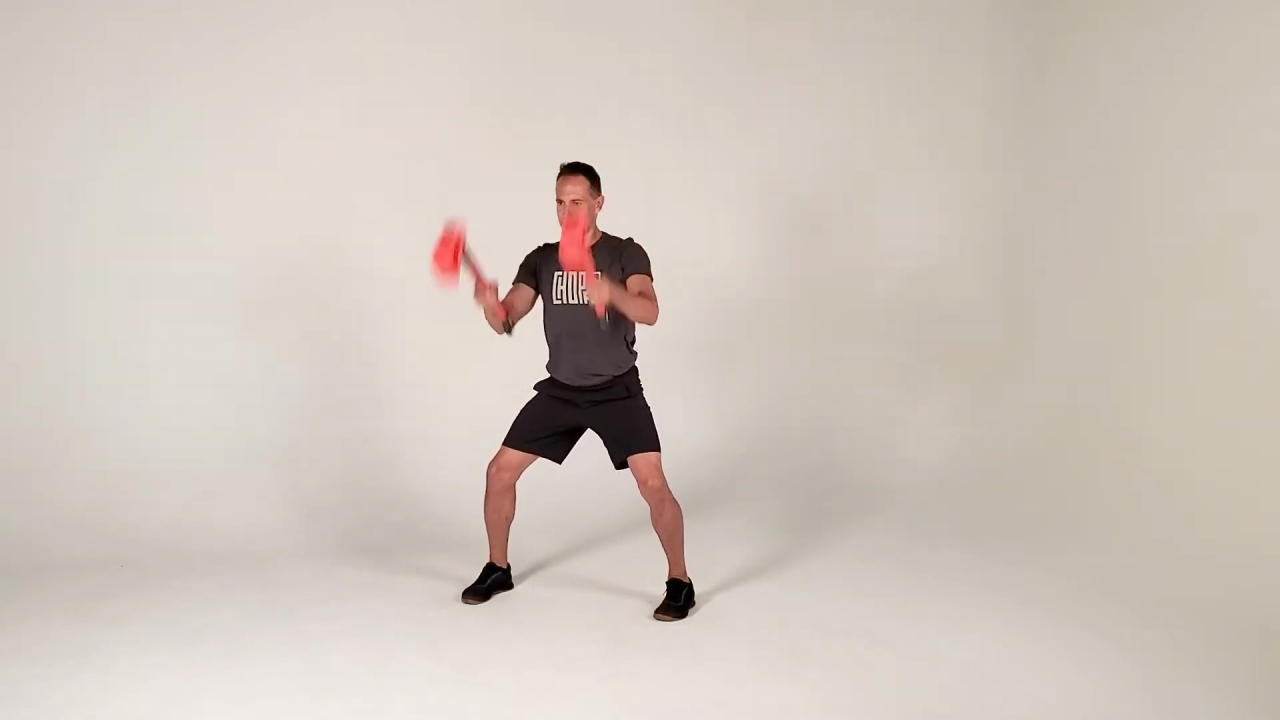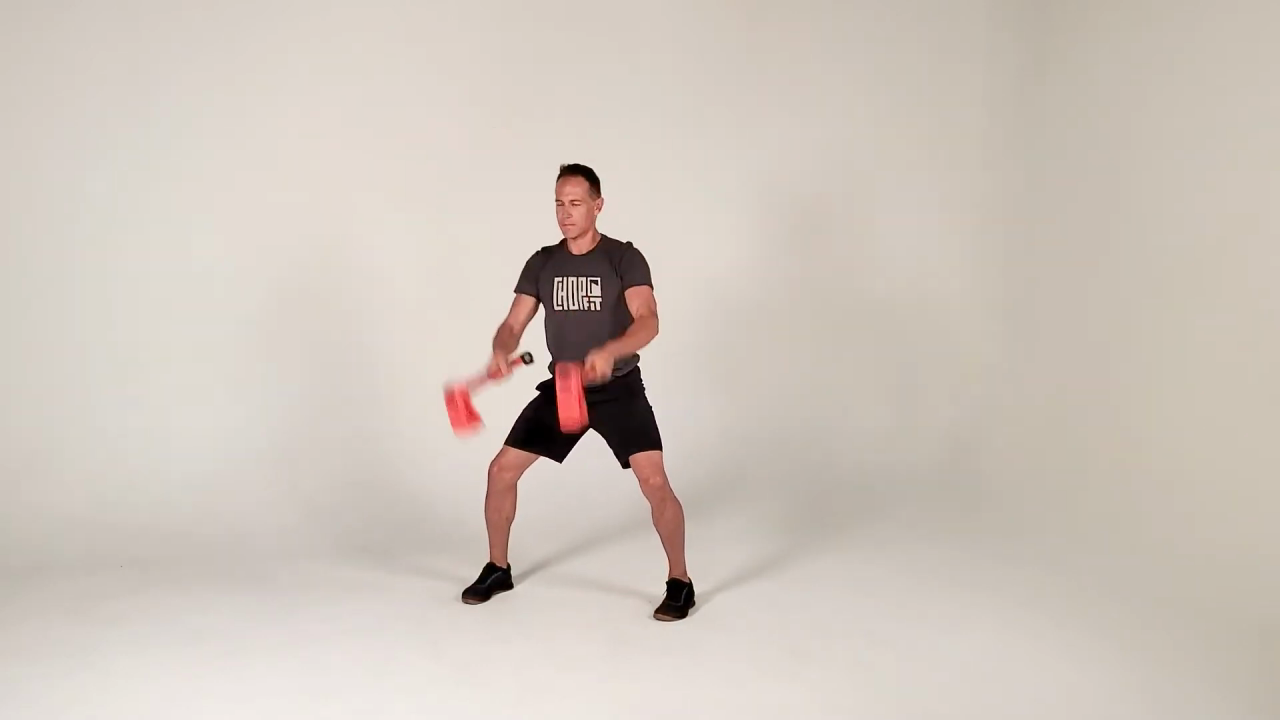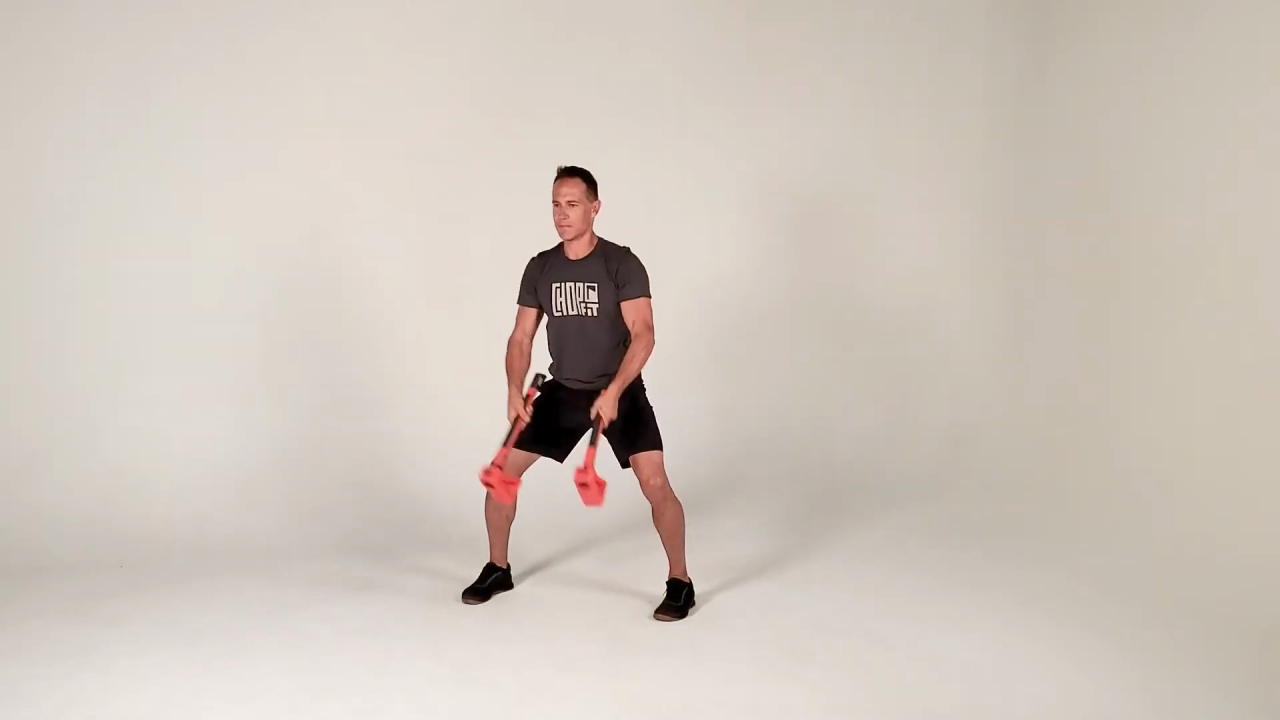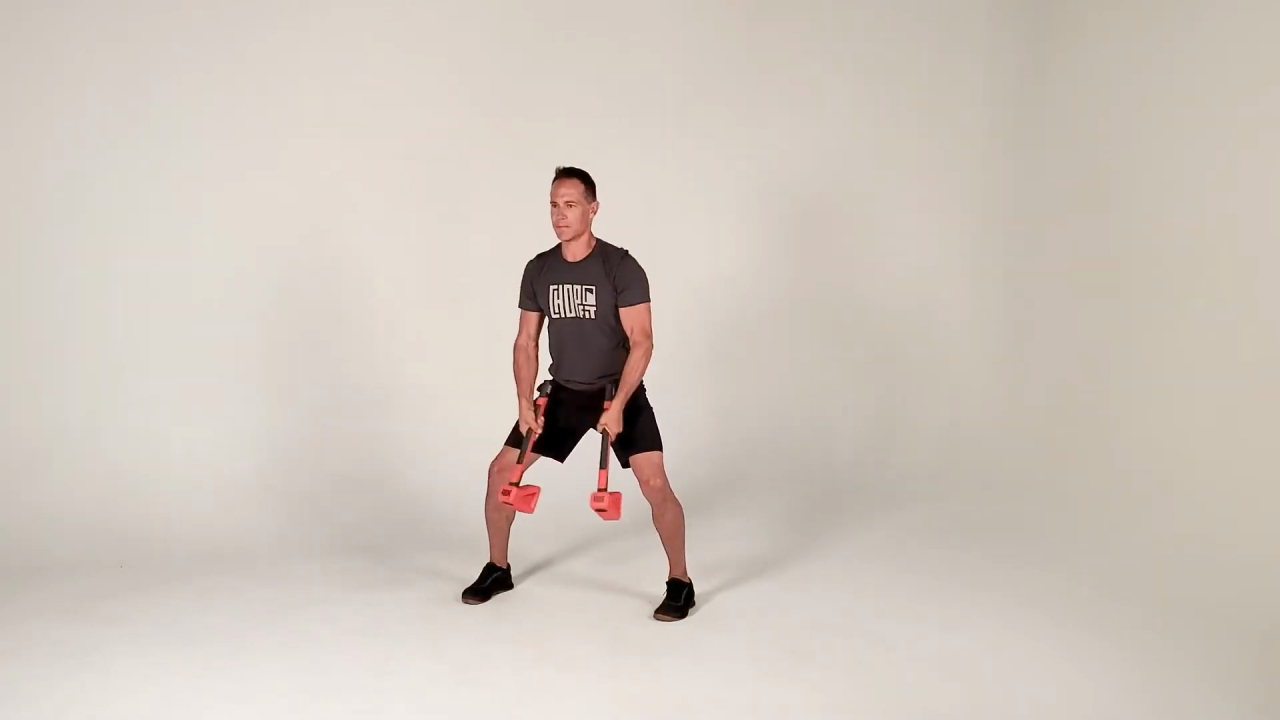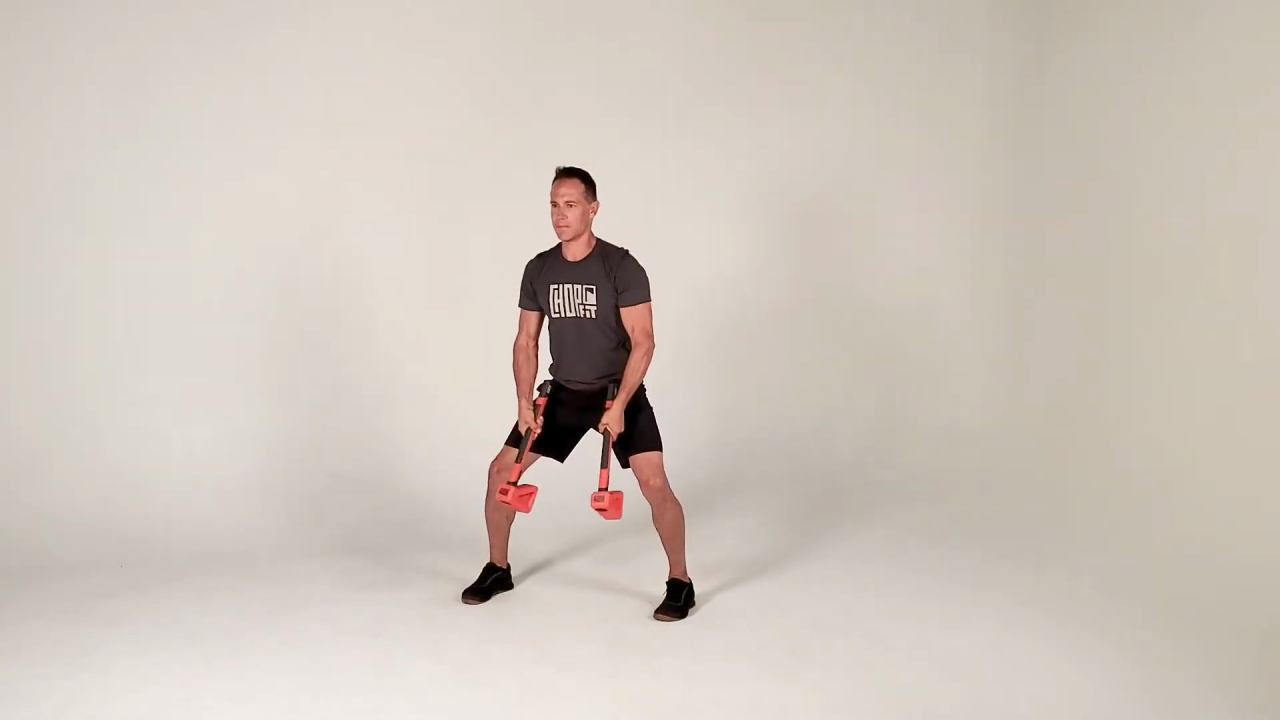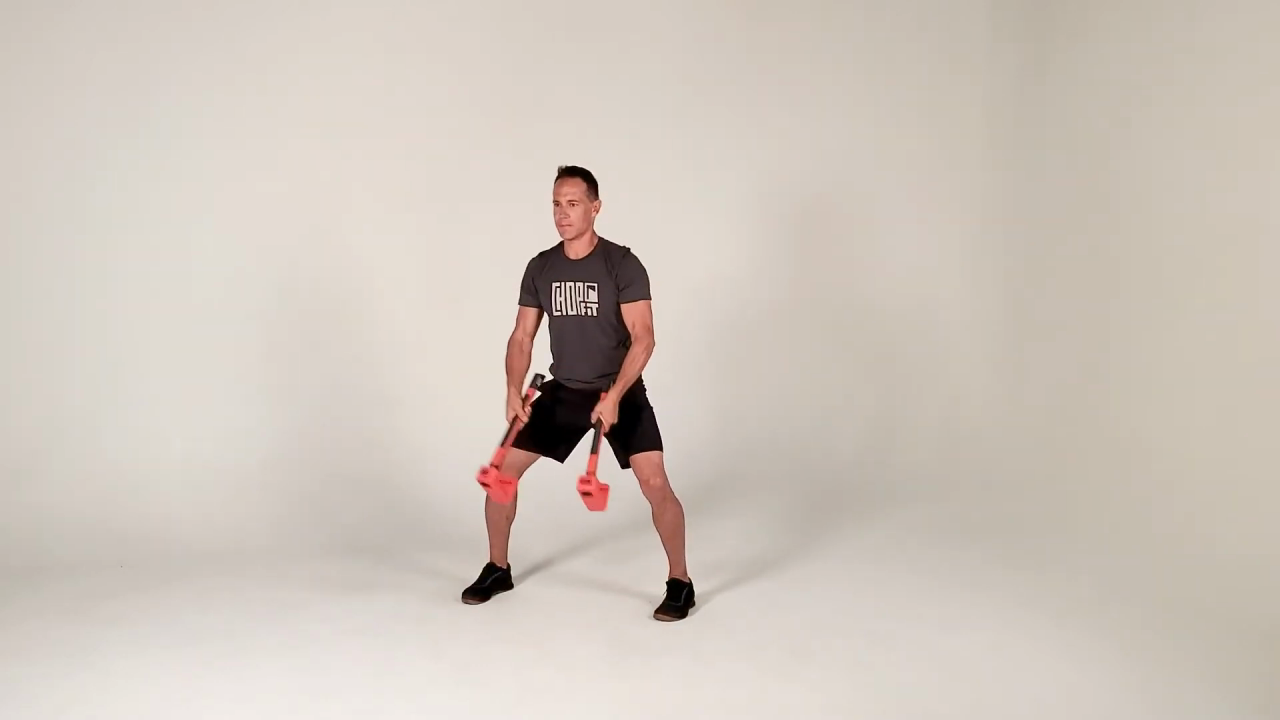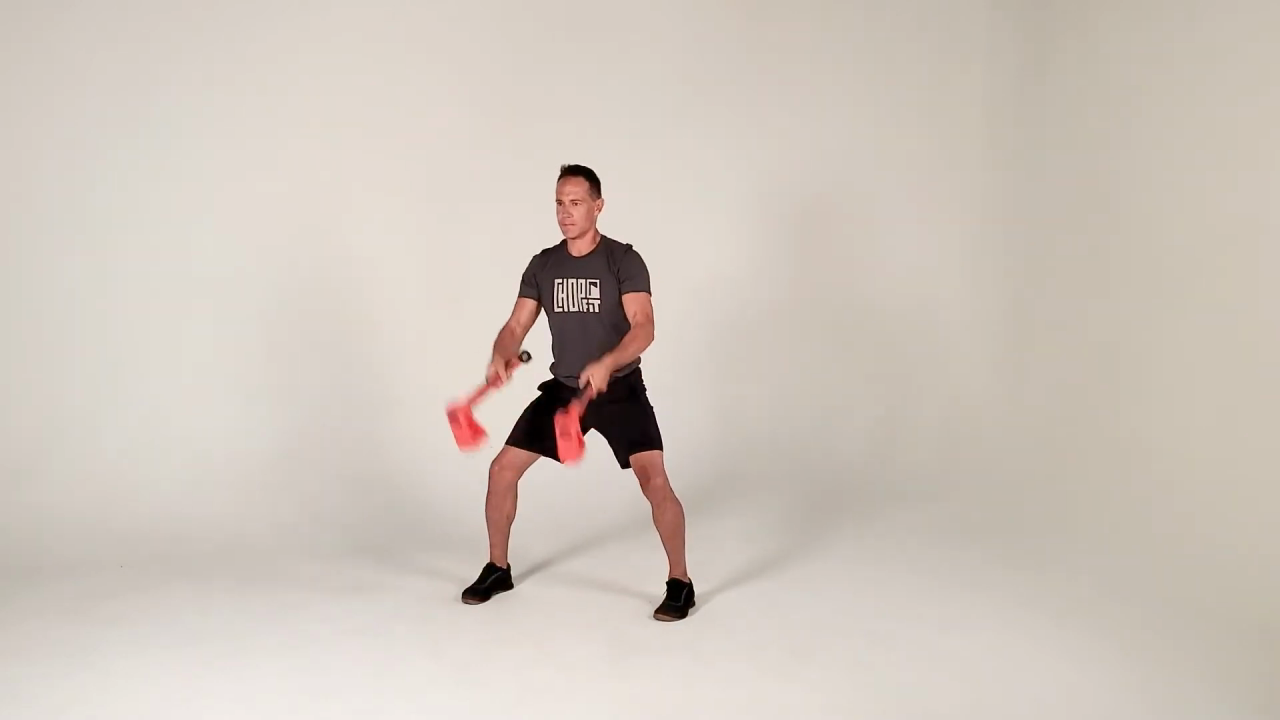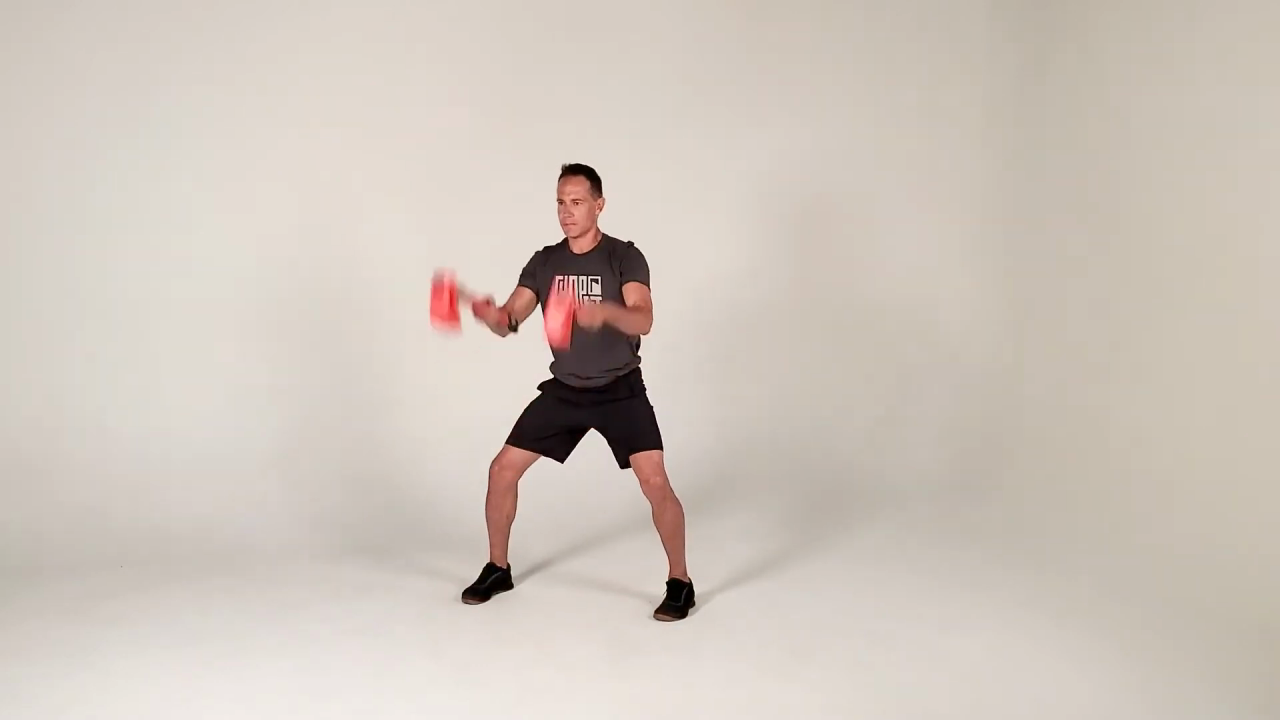
dt=0.1s
person 1, frame 1
left shoulder: (626, 253)
right shoulder: (541, 260)
left elbow: (649, 311)
right elbow: (504, 320)
left wrist: (612, 293)
right wrist: (491, 301)
left hip: (617, 390)
right hip: (560, 391)
left knee: (653, 484)
right knee: (499, 471)
left ankle: (679, 582)
right ankle: (497, 568)
person 1, frame 2
left shoulder: (625, 259)
right shoulder: (541, 263)
left elbow: (647, 323)
right elbow: (515, 324)
left wrist: (611, 352)
right wrist: (500, 354)
left hip: (620, 388)
right hip: (560, 390)
left knee: (654, 483)
right knee: (500, 472)
left ankle: (680, 583)
right ankle: (497, 569)
person 1, frame 3
left shoulder: (622, 264)
right shoulder: (539, 268)
left elbow: (643, 336)
right elbow: (522, 337)
left wrist: (613, 393)
right wrist: (515, 393)
left hip: (620, 393)
right hip: (562, 390)
left knee: (655, 483)
right knee: (501, 471)
left ankle: (679, 582)
right ankle: (497, 568)
person 1, frame 4
left shoulder: (620, 266)
right shoulder: (538, 270)
left elbow: (641, 341)
right elbow: (526, 343)
left wrist: (618, 405)
right wrist: (524, 402)
left hip: (618, 393)
right hip: (563, 392)
left knee: (654, 484)
right knee: (501, 471)
left ankle: (680, 583)
right ankle: (497, 569)
person 1, frame 5
left shoulder: (621, 266)
right shoulder: (538, 270)
left elbow: (643, 341)
right elbow: (525, 342)
left wrist: (620, 405)
right wrist: (524, 402)
left hip: (619, 393)
right hip: (563, 393)
left knee: (654, 484)
right knee: (501, 471)
left ankle: (679, 583)
right ankle: (497, 569)
person 1, frame 6
left shoulder: (622, 264)
right shoulder: (540, 267)
left elbow: (643, 339)
right elbow: (522, 337)
left wrist: (614, 396)
right wrist: (514, 392)
left hip: (619, 392)
right hip: (563, 391)
left knee: (654, 483)
right knee: (501, 470)
left ankle: (679, 582)
right ankle: (497, 569)
person 1, frame 7
left shoulder: (624, 260)
right shoulder: (542, 265)
left elbow: (643, 329)
right elbow: (516, 327)
left wrist: (607, 364)
right wrist: (501, 359)
left hip: (619, 389)
right hip: (562, 388)
left knee: (654, 482)
right knee: (500, 471)
left ankle: (679, 583)
right ankle: (497, 569)
person 1, frame 8
left shoulder: (624, 255)
right shoulder: (543, 261)
left elbow: (643, 320)
right elbow: (510, 321)
left wrist: (605, 312)
right wrist: (490, 314)
left hip: (620, 390)
right hip: (562, 390)
left knee: (655, 482)
right knee: (502, 470)
left ankle: (680, 583)
right ankle: (497, 569)
